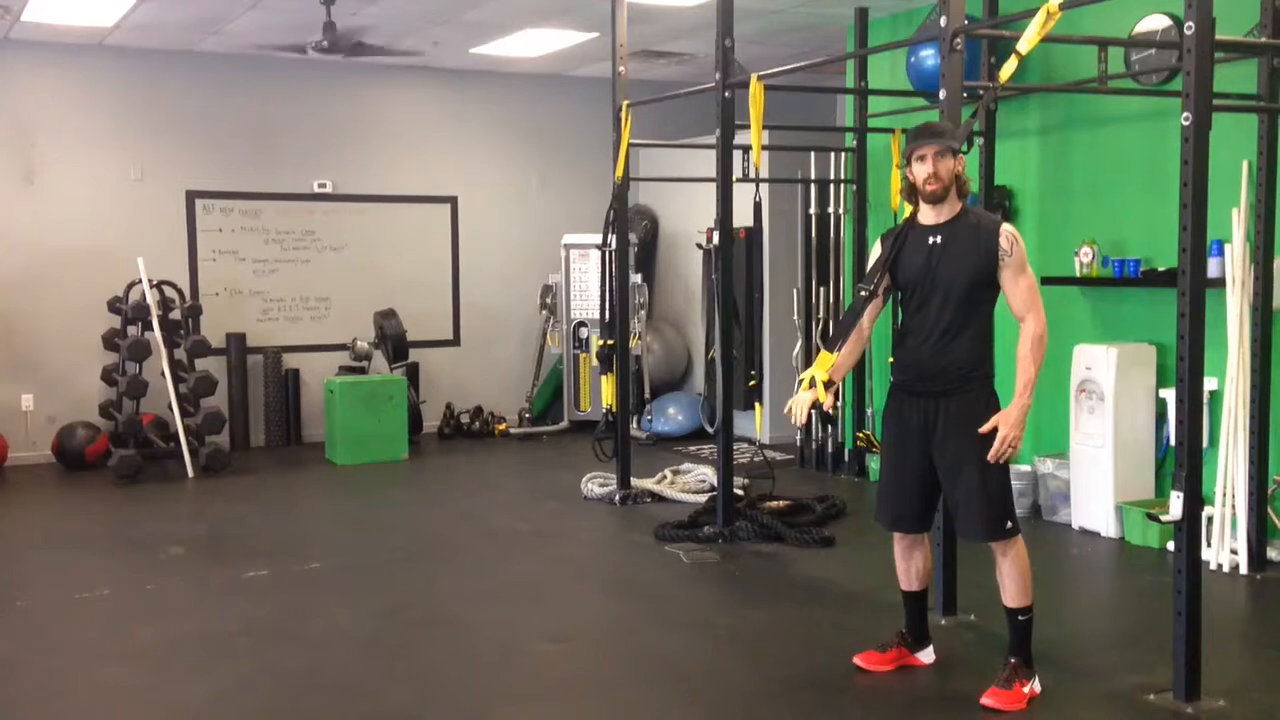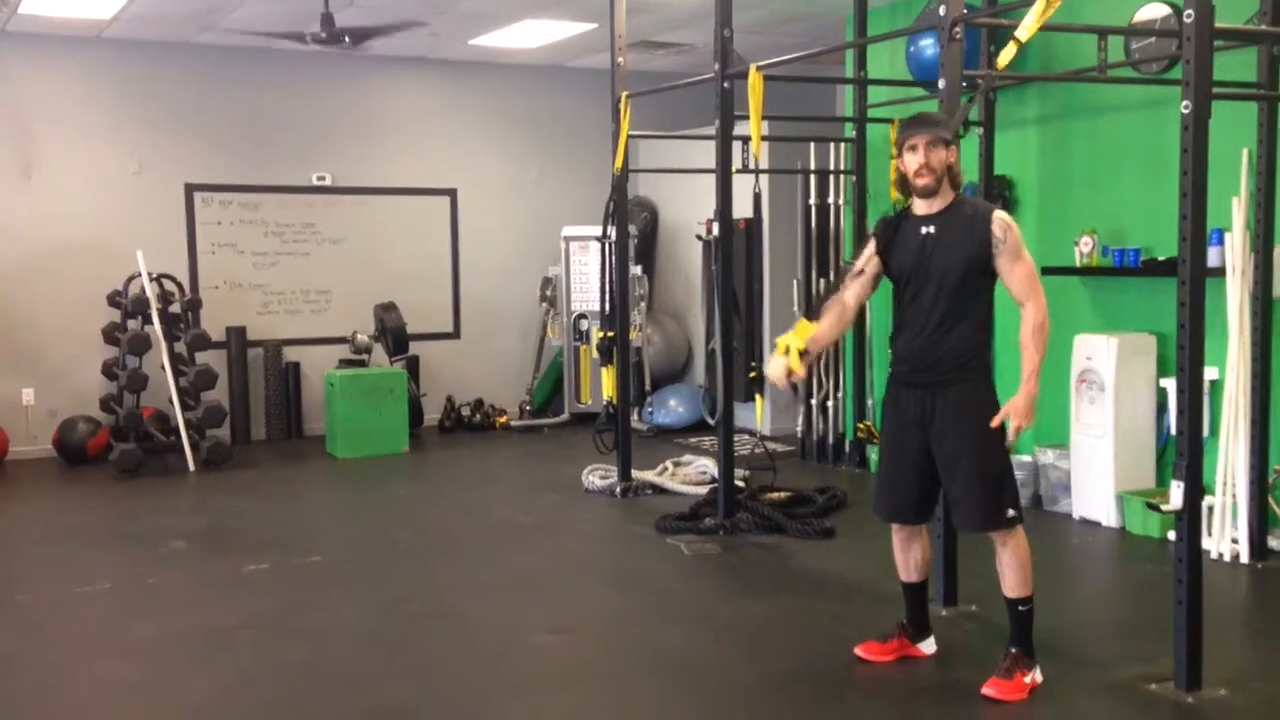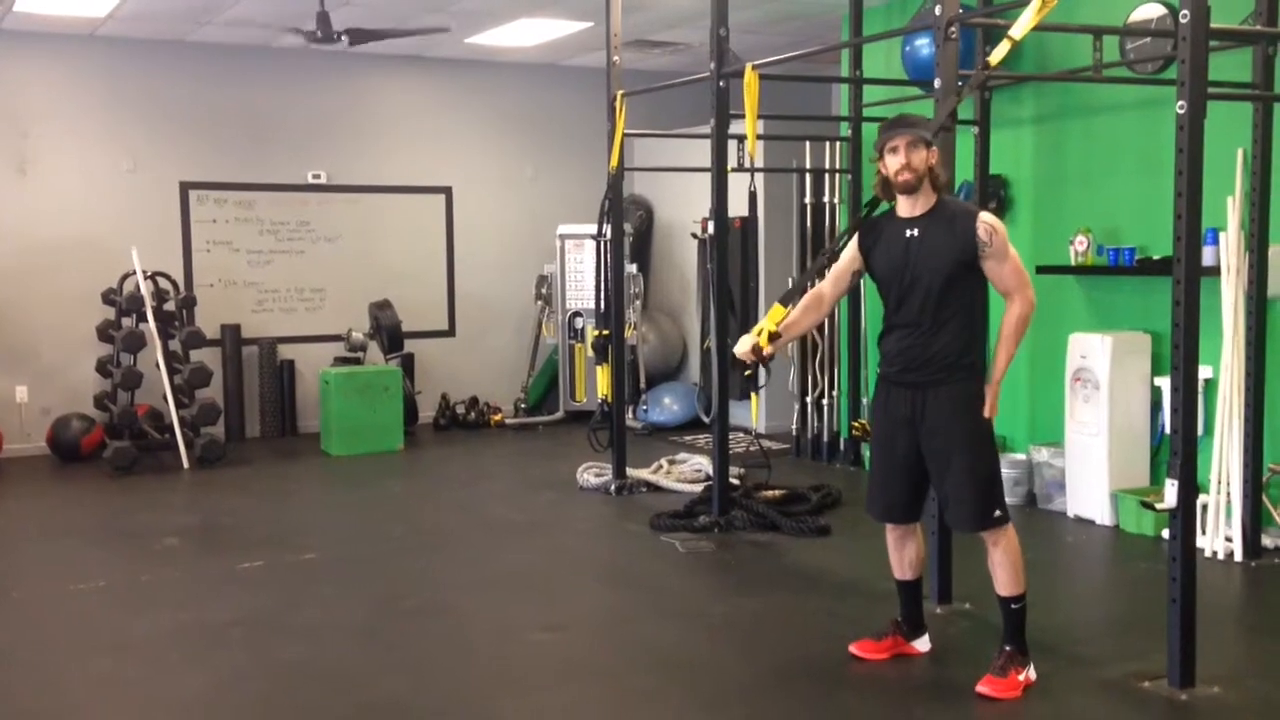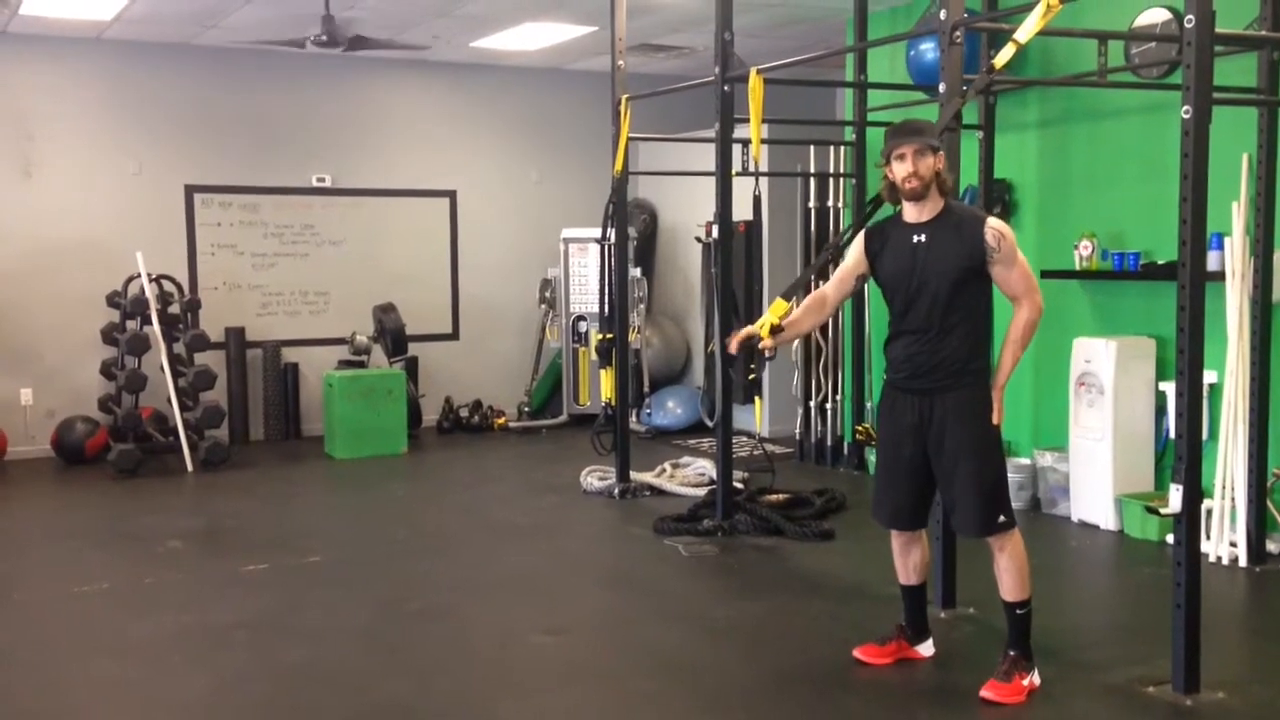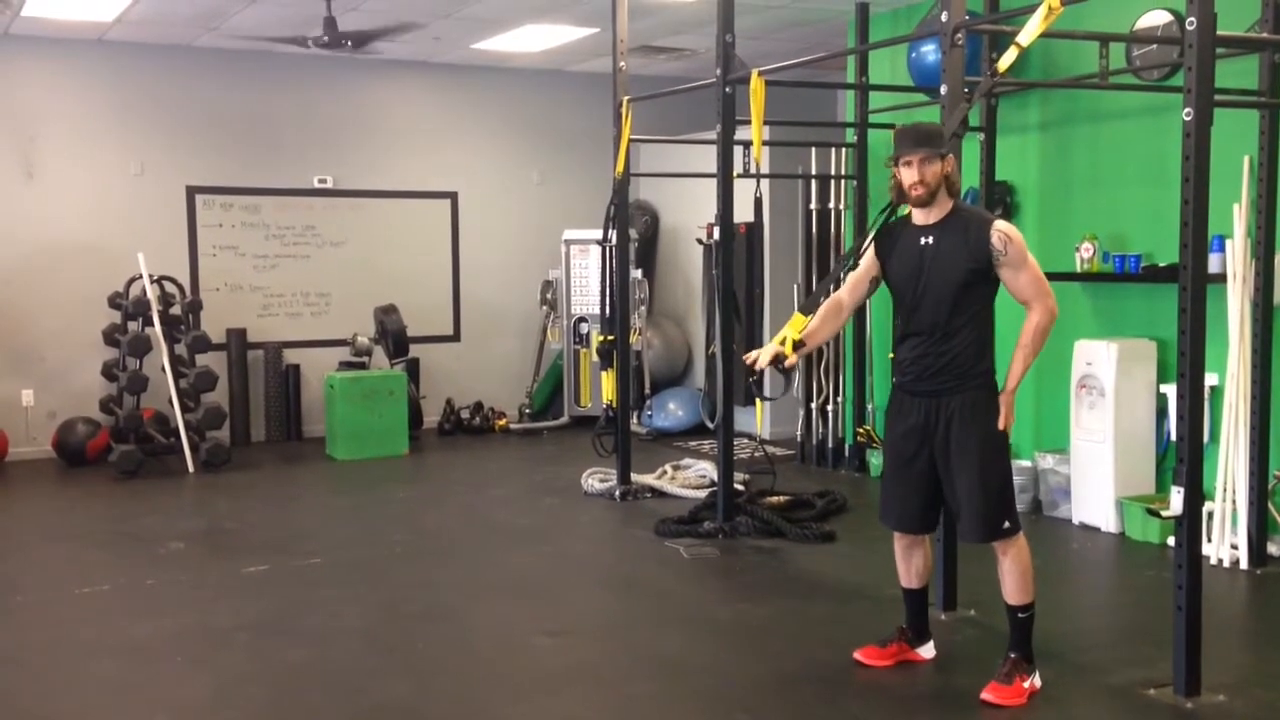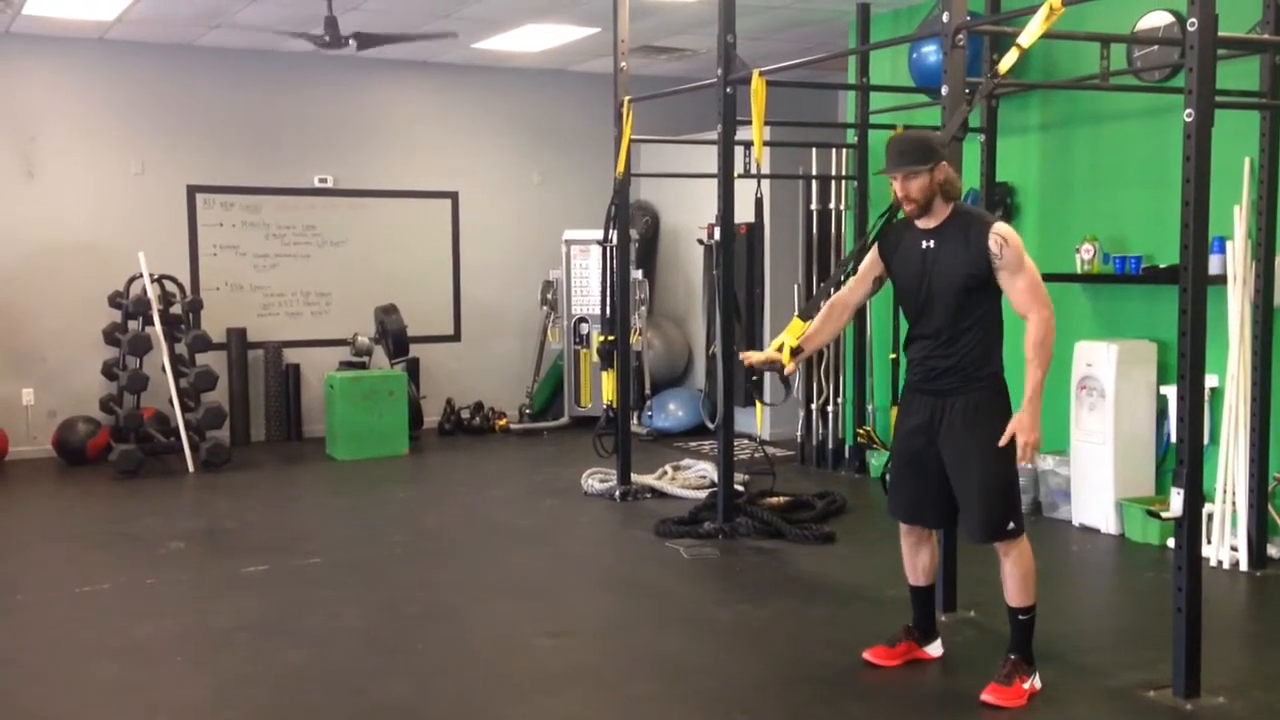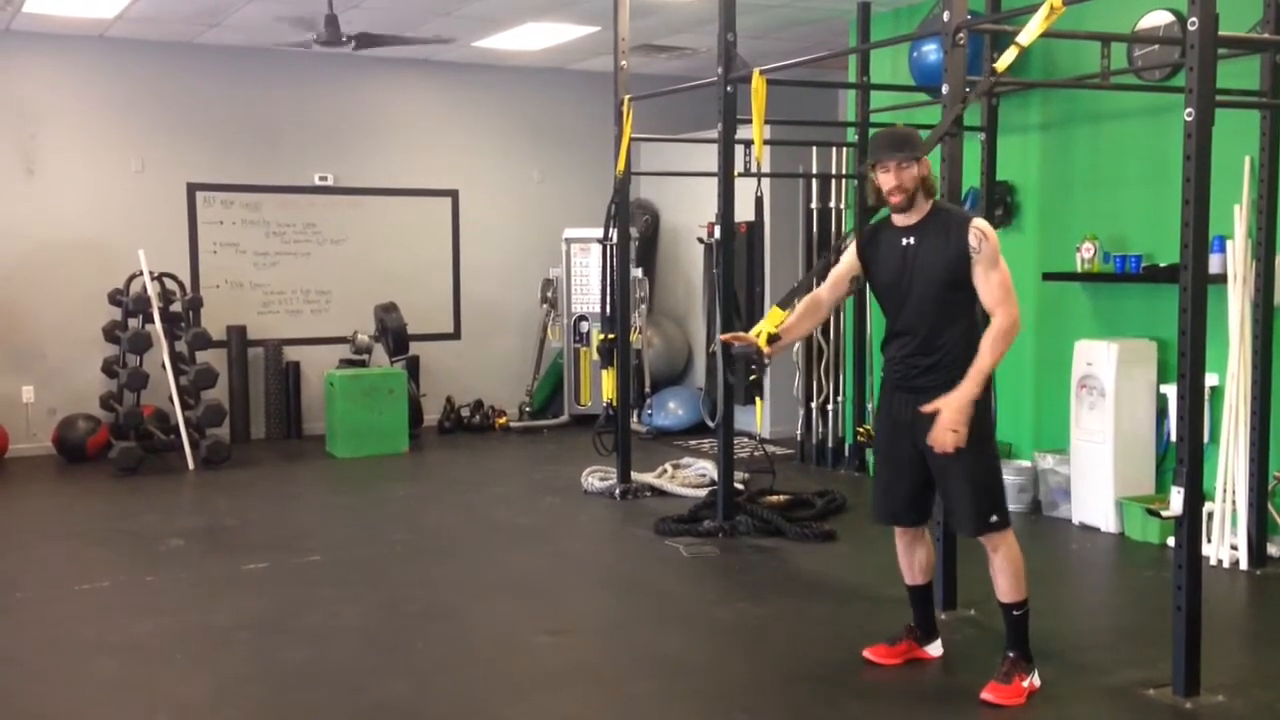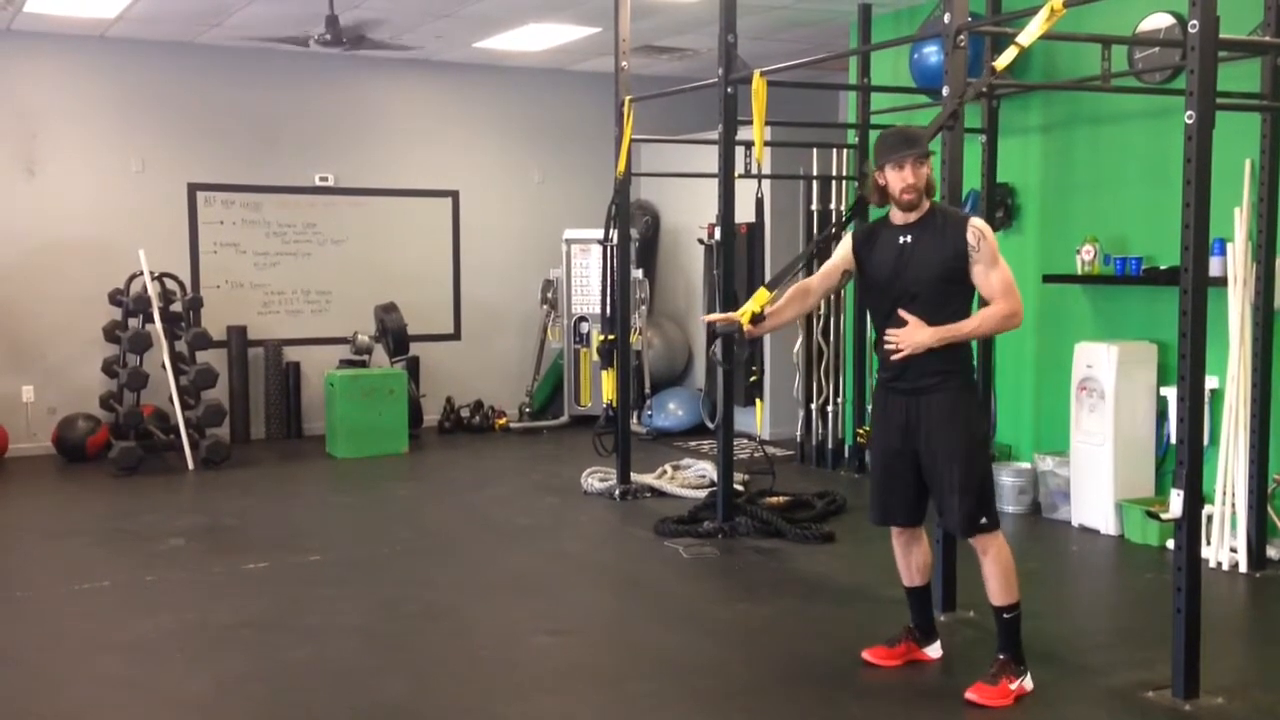
dt=0.4s
person 1, frame 1
left shoulder: (995, 236)
right shoulder: (894, 243)
left elbow: (1032, 319)
right elbow: (862, 319)
left wrist: (1019, 404)
right wrist: (823, 380)
left hip: (969, 404)
right hip: (906, 402)
left knee: (1000, 532)
right knee: (905, 526)
left ankle: (1021, 664)
right ankle: (916, 639)
person 1, frame 2
left shoulder: (989, 224)
right shoulder: (887, 234)
left elbow: (1032, 304)
right elbow: (847, 302)
left wrist: (1027, 389)
right wrist: (798, 352)
left hip: (966, 395)
right hip: (905, 392)
left knee: (999, 521)
right knee: (905, 516)
left ankle: (1022, 656)
right ankle: (916, 631)
person 1, frame 3
left shoulder: (975, 225)
right shoulder: (870, 234)
left elbow: (1020, 297)
right elbow: (825, 294)
left wrist: (994, 378)
right wrist: (772, 337)
left hip: (956, 394)
right hip: (894, 392)
left knee: (990, 521)
right knee: (896, 515)
left ankle: (1016, 653)
right ankle: (911, 628)
person 1, frame 4
left shoulder: (982, 231)
right shoulder: (875, 239)
left elbow: (1029, 302)
right elbow: (828, 295)
left wrist: (997, 383)
right wrist: (774, 332)
left hip: (963, 400)
right hip: (900, 398)
left knee: (996, 527)
right knee: (902, 521)
left ankle: (1020, 658)
right ankle: (915, 633)
person 1, frame 5
left shoulder: (990, 234)
right shoulder: (886, 240)
left elbow: (1042, 306)
right elbow: (844, 300)
left wrist: (1009, 388)
right wrist: (792, 345)
left hip: (970, 403)
right hip: (908, 401)
left knee: (1001, 531)
right knee: (906, 525)
left ankle: (1022, 661)
right ankle: (916, 635)
person 1, frame 6
left shoulder: (990, 236)
right shoulder: (891, 241)
left elbow: (1040, 317)
right elbow: (846, 301)
left wrist: (1030, 406)
right wrist: (793, 351)
left hip: (977, 403)
right hip: (918, 399)
left knee: (1005, 532)
right knee: (912, 521)
left ankle: (1022, 663)
right ankle: (922, 634)
person 1, frame 7
left shoulder: (968, 232)
right shoulder: (868, 242)
left elbow: (1005, 316)
right elbow: (822, 299)
left wrist: (965, 396)
right wrist: (771, 340)
left hip: (955, 399)
right hip: (898, 398)
left knee: (990, 528)
right knee: (905, 522)
left ankle: (1020, 660)
right ankle: (924, 633)
person 1, frame 8
left shoulder: (966, 231)
right shoulder: (862, 241)
left elbow: (1010, 309)
right elbow: (811, 290)
left wrist: (934, 336)
right wrist: (755, 322)
left hip: (950, 397)
right hip: (893, 398)
left knee: (980, 528)
right knee: (902, 521)
left ankle: (1012, 663)
right ankle: (923, 634)
